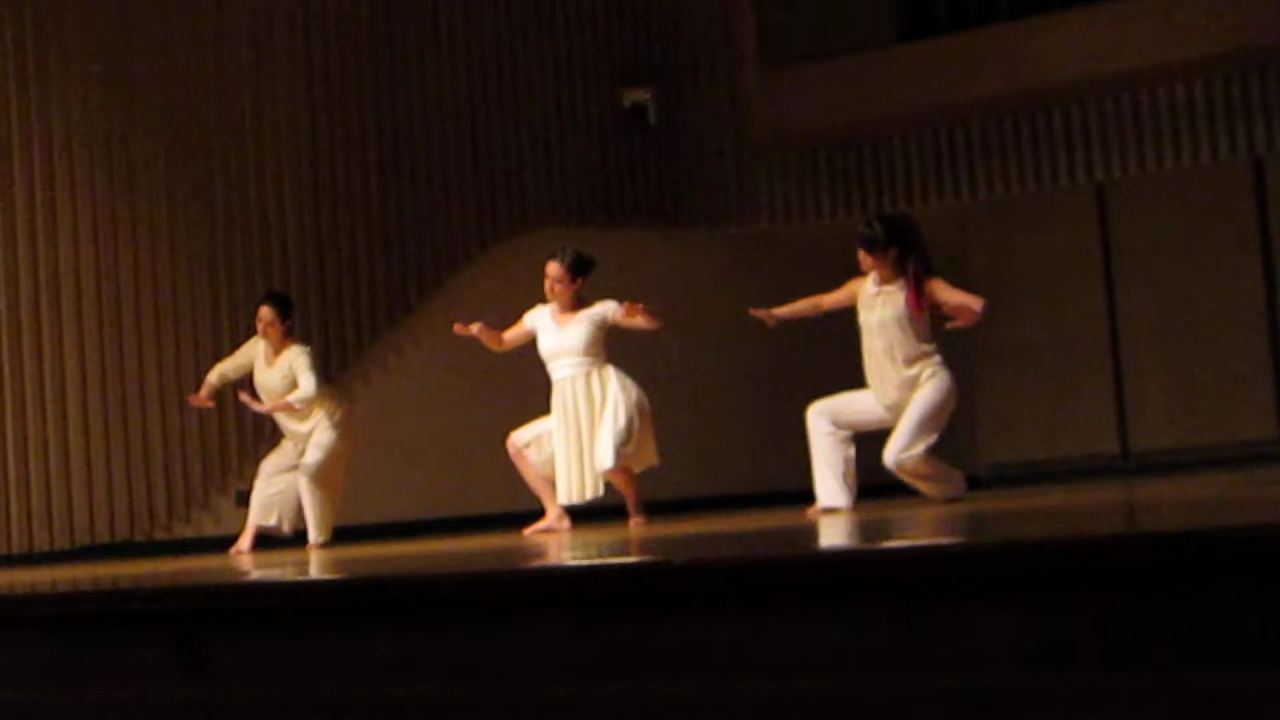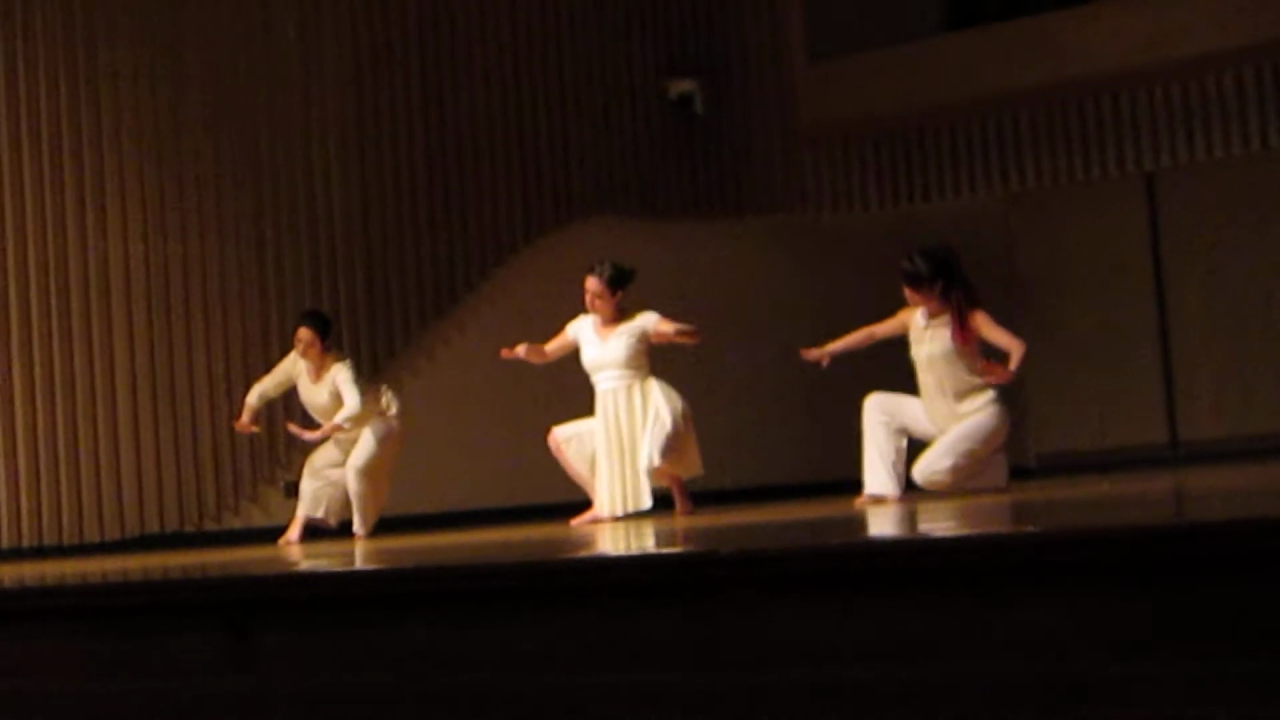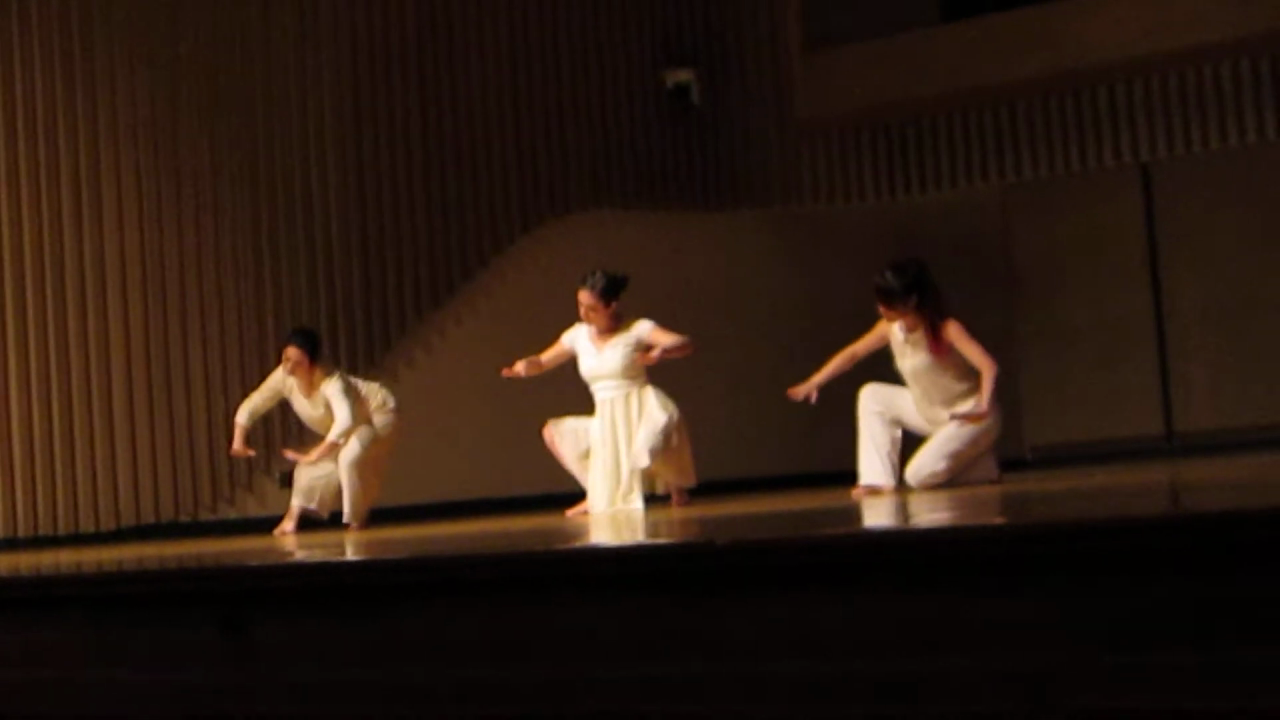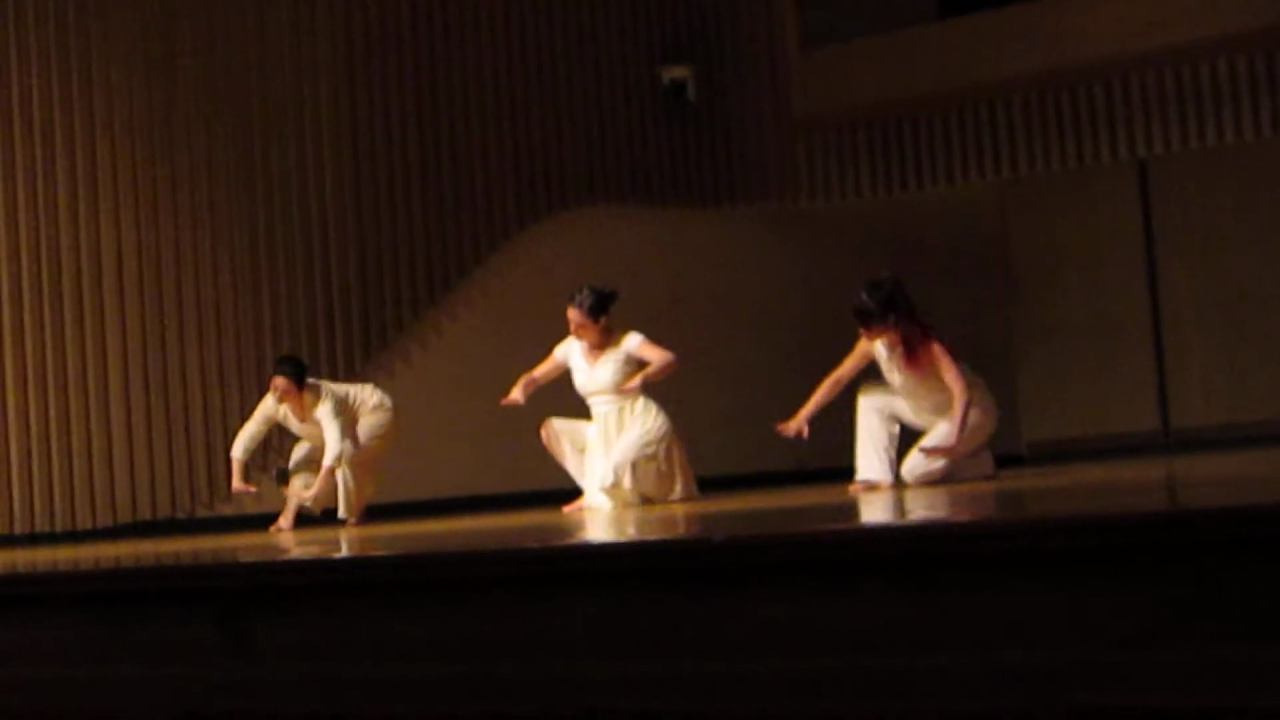
dt=0.7s
person 1, frame 1
left shoulder: (923, 286)
right shoulder: (861, 287)
left elbow: (977, 303)
right elbow: (821, 302)
left wrist: (971, 316)
right wrist: (775, 313)
left hip: (929, 384)
right hip: (887, 396)
left knee: (898, 455)
right knee: (820, 414)
left ankle: (951, 486)
right ankle: (835, 498)
person 1, frame 2
left shoulder: (970, 318)
right shoulder: (912, 317)
left elbow: (1017, 345)
right elbow: (873, 332)
left wrist: (1010, 372)
right wrist: (828, 350)
left hip: (979, 414)
right hip: (937, 417)
left knee: (928, 473)
right knee: (877, 404)
left ankle: (991, 469)
right ankle: (884, 488)
person 1, frame 3
left shoulder: (946, 328)
right shoulder: (889, 328)
left elbow: (989, 366)
right elbow: (853, 353)
left wrist: (984, 409)
right wrist: (812, 383)
left hip: (968, 415)
right hip: (929, 412)
left knee: (919, 477)
right knee: (872, 395)
left ankle: (980, 464)
right ankle: (878, 478)
person 1, frame 4
left shoulder: (927, 344)
right shoulder: (872, 344)
left elbow: (961, 390)
right elbow: (838, 378)
left wrist: (953, 440)
right wrist: (802, 417)
left hip: (970, 411)
left knee: (914, 473)
right knee: (870, 396)
left ankle: (976, 462)
right ankle: (876, 475)
person 2, frame 1
left shoulder: (599, 310)
right shoulder: (539, 315)
left elbow: (654, 323)
right elbow: (501, 342)
left wrist: (639, 312)
right wrist: (480, 331)
left hip: (605, 396)
right hip: (568, 408)
left knee: (606, 459)
right knee: (517, 443)
left ankle: (635, 509)
right ankle: (556, 514)
person 2, frame 2
left shoulder: (641, 321)
right shoulder: (582, 326)
left elbow: (694, 335)
right elbow: (544, 354)
left wrist: (673, 333)
right wrist: (525, 350)
left hip: (647, 406)
right hip: (610, 417)
left knee: (652, 459)
right knee: (558, 438)
left ankle: (681, 496)
right ankle: (602, 504)
person 2, frame 3
left shoulder: (637, 329)
right shoulder: (578, 335)
left elbow: (685, 344)
right elbow: (541, 363)
left wrist: (660, 352)
right wrist: (523, 365)
left hip: (644, 412)
right hip: (608, 422)
left knee: (645, 453)
right knee: (552, 430)
left ankle: (677, 486)
right ankle: (597, 492)
person 2, frame 4
left shoulder: (627, 342)
right shoulder: (571, 348)
left elbow: (669, 360)
right elbow: (534, 377)
left wrist: (642, 378)
right wrist: (520, 388)
left hip: (640, 423)
right hip: (603, 430)
left knee: (616, 471)
right knee: (550, 429)
left ankle: (664, 489)
right ankle: (593, 491)
person 3, frame 1
left shoulder: (298, 354)
right shoulder: (257, 346)
left elbow: (308, 391)
right elbow: (225, 369)
left wrist: (266, 407)
right wrist: (204, 394)
left hip: (325, 421)
right hip: (297, 434)
left knee: (309, 472)
right knee: (269, 471)
left ankle: (318, 541)
right ankle: (249, 534)
person 3, frame 2
left shoulder: (340, 368)
right shoulder: (296, 362)
left elbow: (354, 407)
right elbow: (264, 387)
left wrist: (317, 434)
right wrist: (246, 418)
left hip: (378, 418)
right hip: (348, 432)
left knee: (357, 467)
right knee: (317, 466)
left ankle: (363, 532)
right ankle: (298, 525)
person 3, frame 3
left shoulder: (330, 381)
right shoulder: (283, 377)
left elbow: (344, 422)
right elbow: (251, 405)
left wrist: (314, 456)
right wrist: (238, 440)
left hip: (376, 412)
right hip: (348, 425)
left knee: (349, 459)
right knee: (309, 464)
left ankle: (358, 520)
right ankle: (293, 516)
person 3, frame 4
left shoulder: (322, 401)
right shoulder: (272, 403)
left elbow: (335, 447)
right elbow: (246, 437)
left wrist: (313, 490)
right wrist: (237, 479)
left hip: (374, 411)
right hip: (346, 418)
left knee: (345, 456)
right knee: (302, 456)
left ankle: (355, 516)
right ankle: (289, 514)
